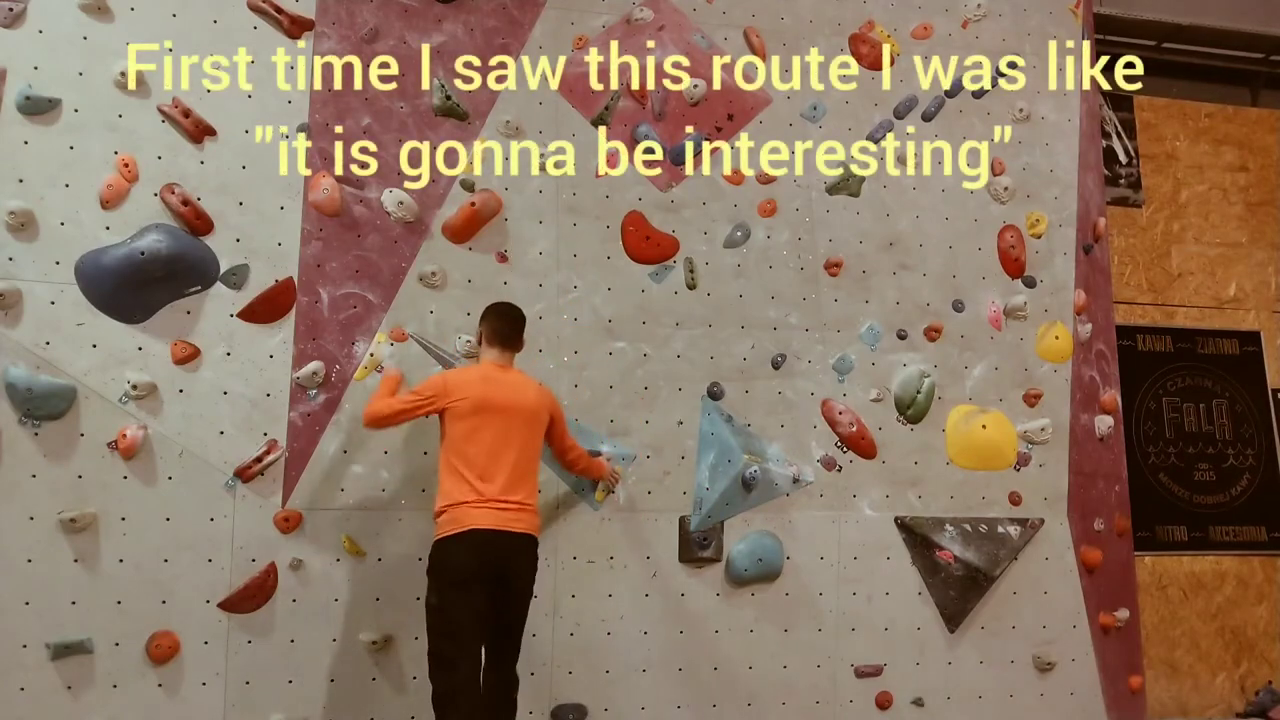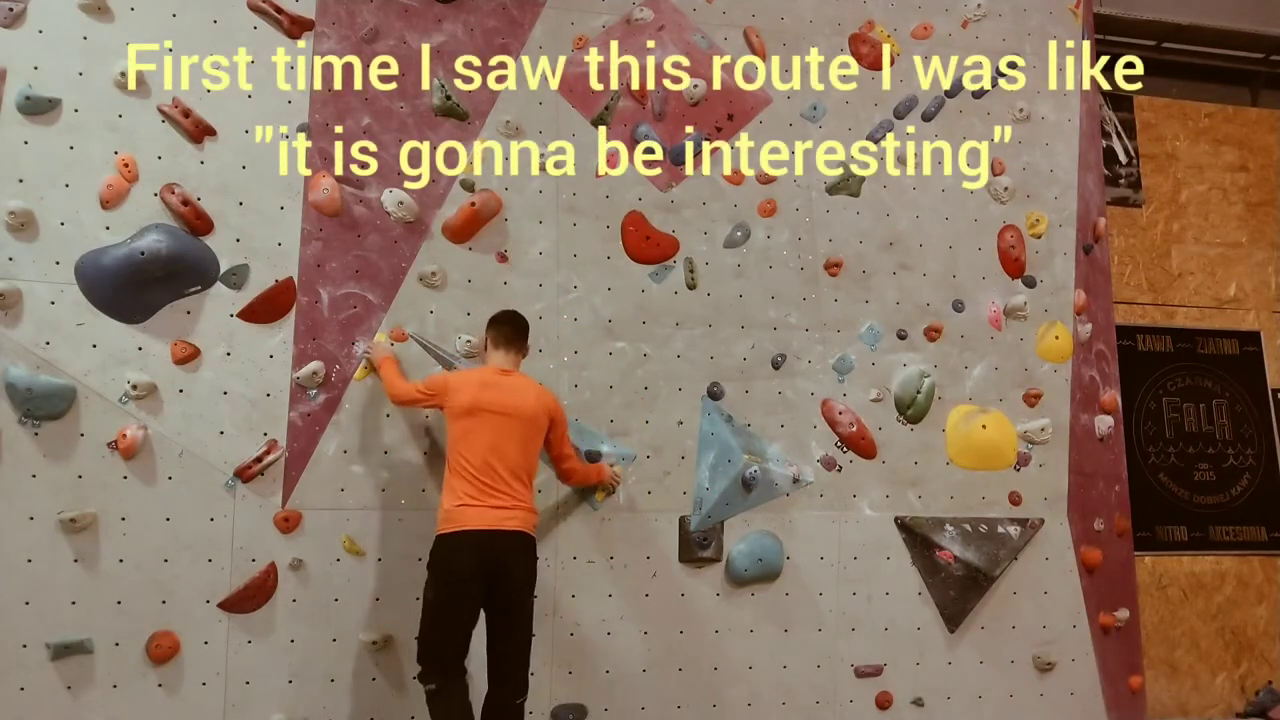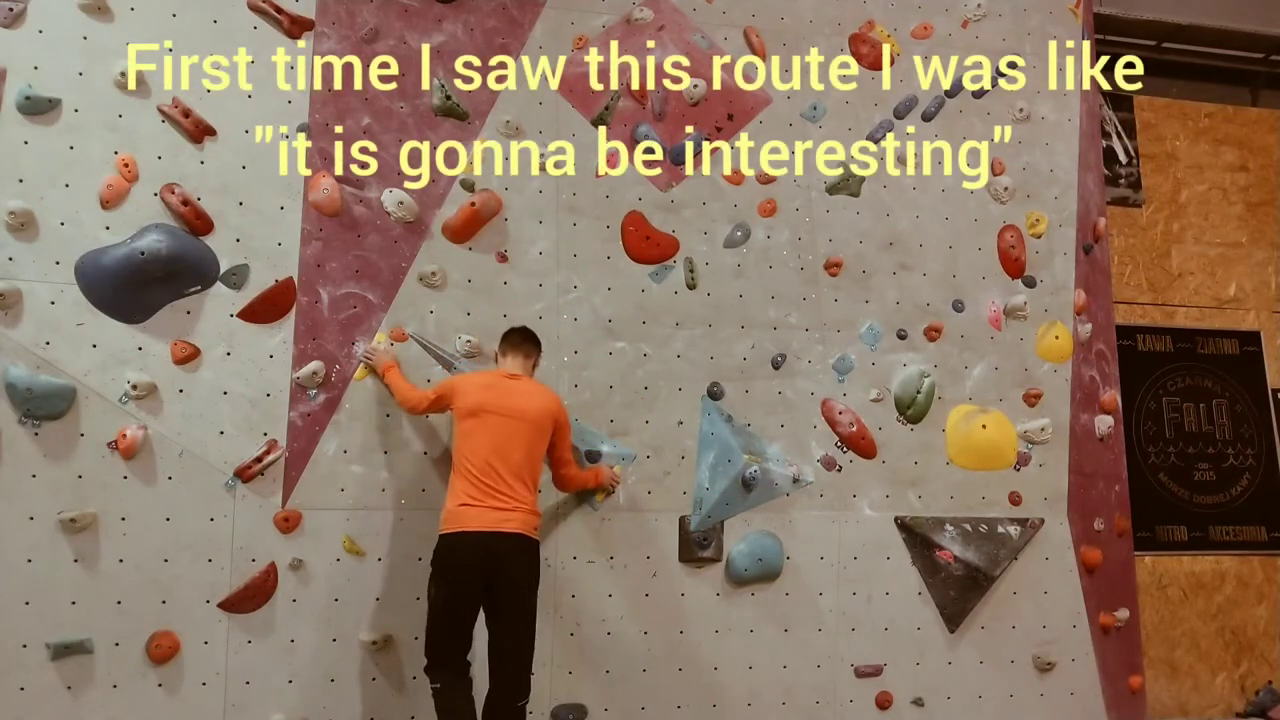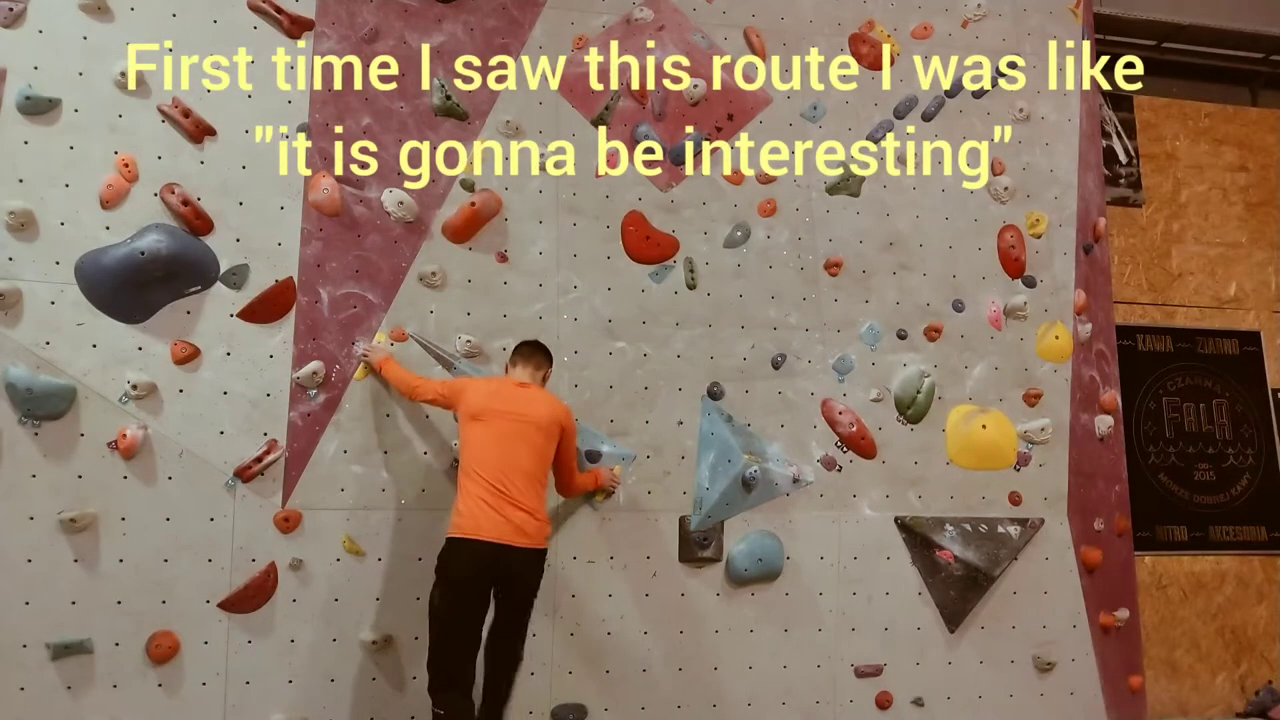
dt=0.3s
person 1, frame 1
left shoulder: (452, 384)
right shoulder: (541, 397)
left elbow: (375, 415)
right elbow: (572, 459)
left wrist: (390, 382)
right wrist: (601, 468)
left hip: (462, 538)
right hip: (519, 541)
left knee: (455, 676)
right knee: (502, 664)
person 1, frame 2
left shoulder: (455, 385)
right shoulder: (544, 400)
left elbow: (401, 392)
right elbow: (569, 471)
left wrist: (385, 361)
right wrist: (600, 474)
left hip: (461, 537)
right hip: (517, 541)
left knee: (441, 661)
right knee: (509, 668)
person 1, frame 3
left shoulder: (464, 386)
right shoulder: (551, 404)
left elbow: (413, 401)
right elbow: (565, 479)
left wrist: (387, 367)
right wrist: (597, 476)
left hip: (462, 536)
right hip: (519, 542)
left knee: (446, 660)
right knee: (511, 668)
person 1, frame 4
left shoulder: (471, 391)
right shoulder: (558, 412)
left elbow: (415, 388)
right elbow: (567, 485)
left wrist: (383, 362)
right wrist: (597, 478)
left hip: (470, 543)
right hip: (528, 547)
left knee: (450, 670)
right knee: (506, 647)
